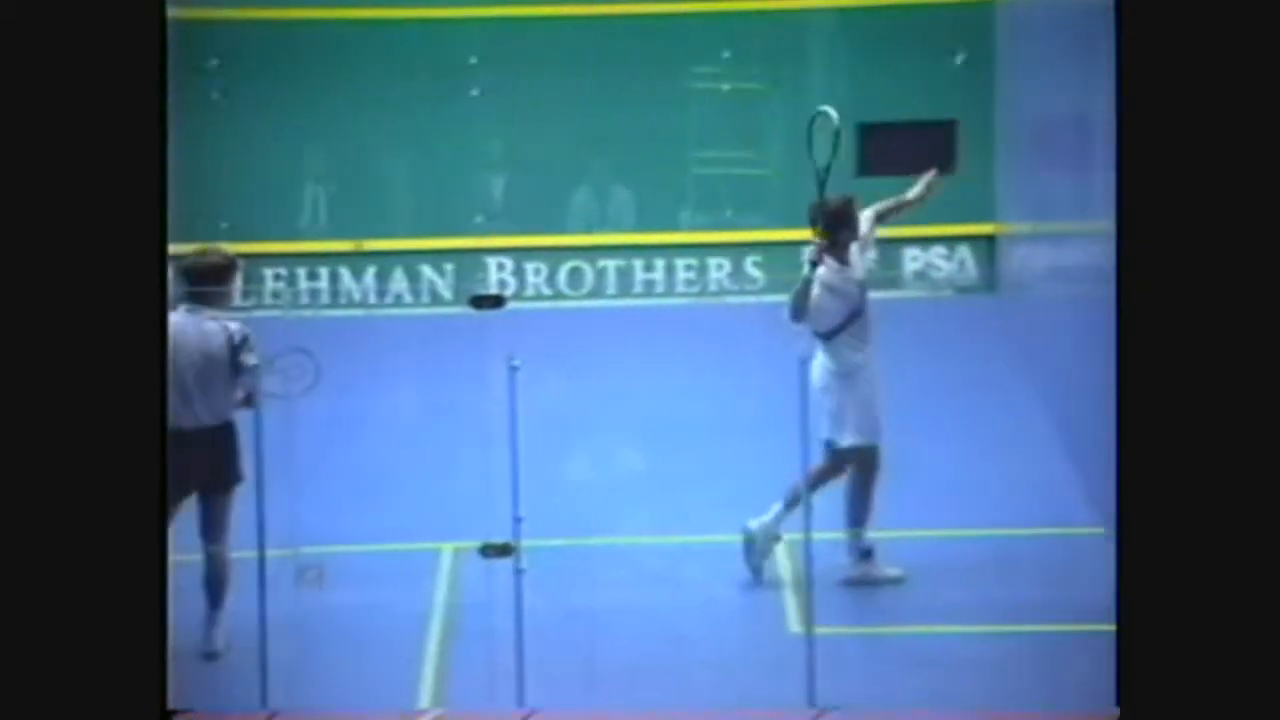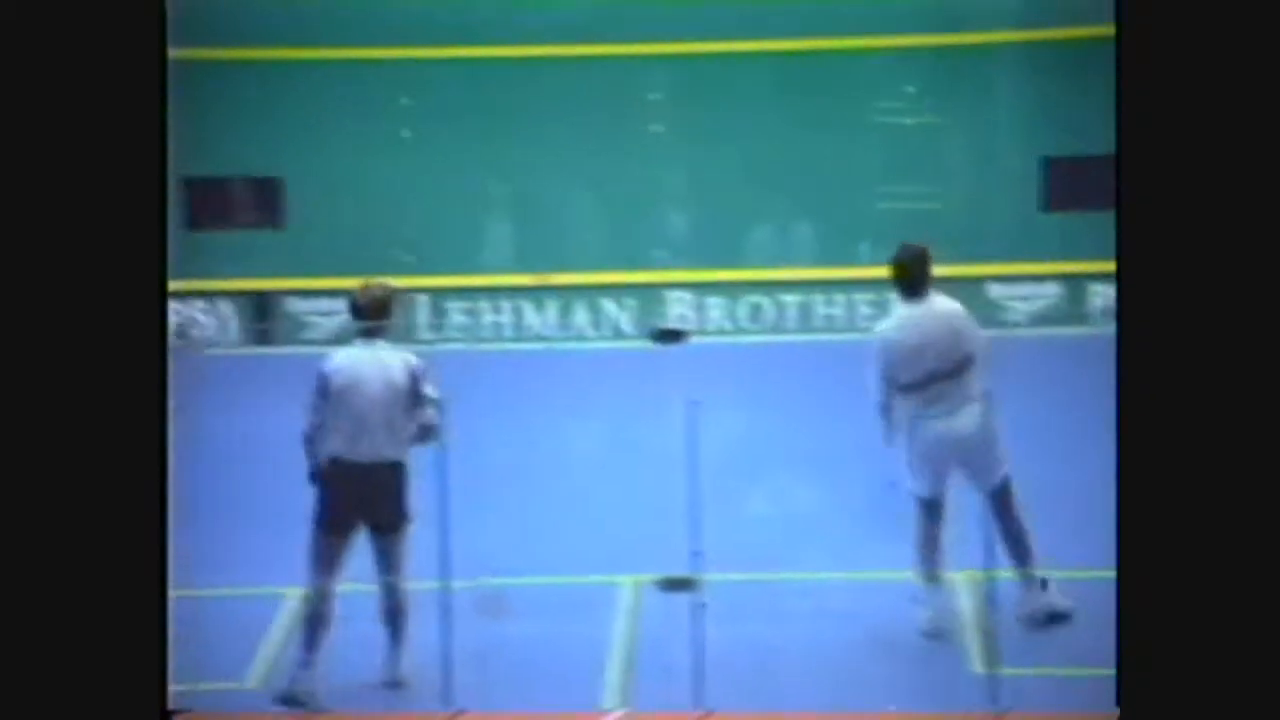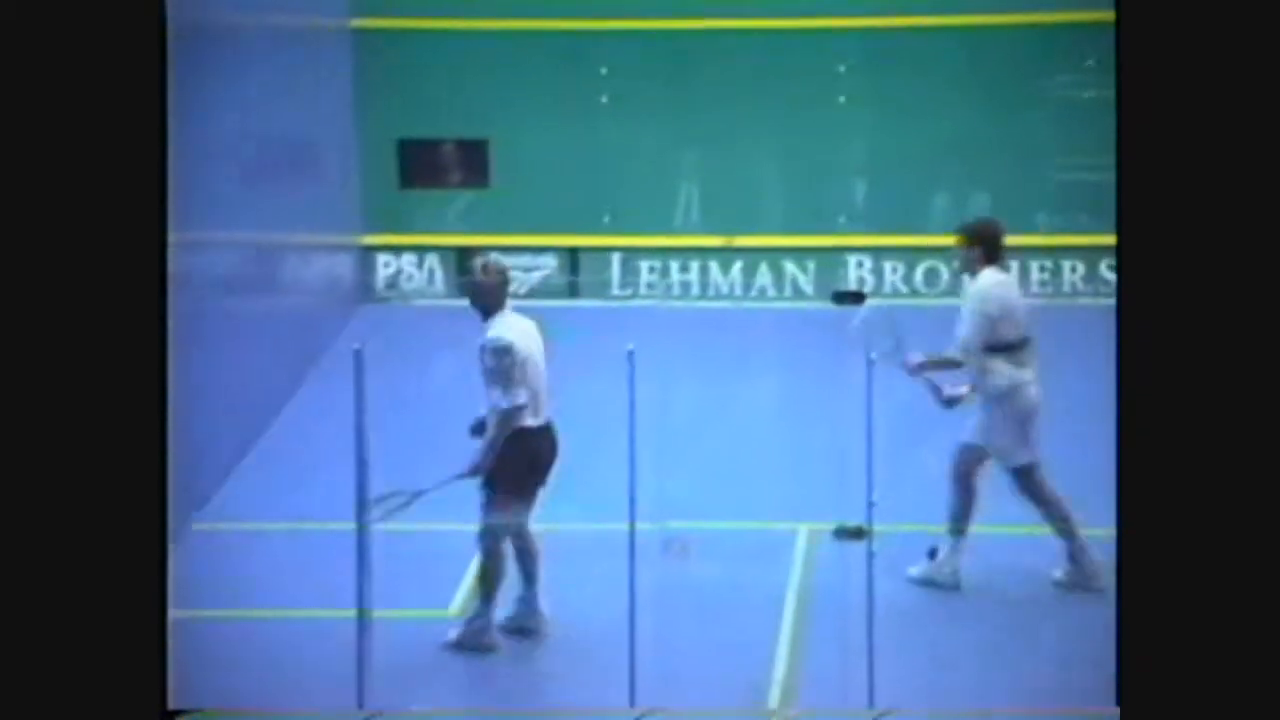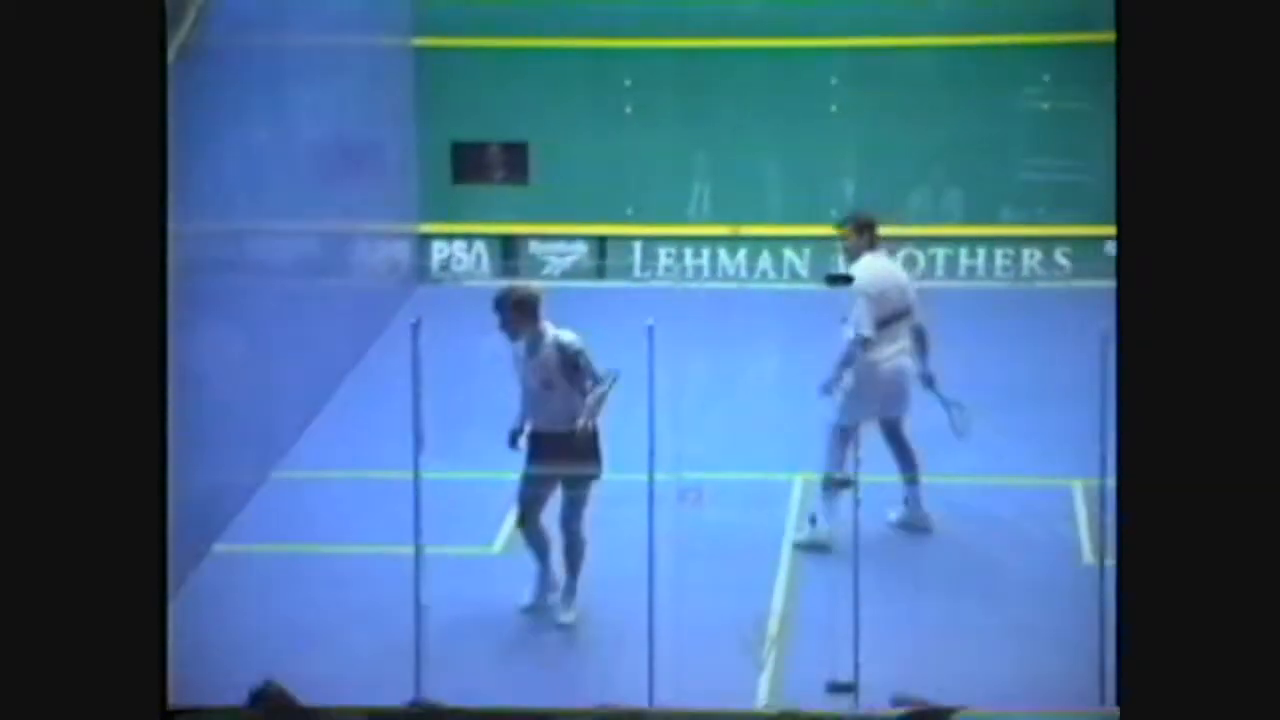
dt=0.5s
person 1, frame 1
left shoulder: (168, 328)
right shoulder: (234, 334)
right elbow: (248, 394)
left hip: (173, 443)
right hip: (215, 443)
right knee: (216, 544)
right ankle: (213, 631)
person 1, frame 2
left shoulder: (332, 365)
right shoulder: (410, 366)
left elbow: (314, 431)
right elbow: (429, 428)
left wrist: (316, 465)
left hip: (341, 477)
right hip: (388, 478)
left knee: (321, 580)
right knee: (391, 577)
left ankle: (304, 676)
right ankle: (395, 663)
person 1, frame 3
left shoulder: (498, 340)
right shoulder: (523, 325)
left elbow: (512, 403)
left wrist: (487, 451)
right wrist: (489, 418)
left hip: (522, 443)
right hip: (537, 437)
left knee: (491, 536)
right knee: (515, 526)
left ankle: (481, 628)
right ankle: (530, 610)
person 1, frame 4
left shoulder: (566, 345)
right shoulder: (520, 350)
left elbow: (598, 387)
left wrist: (587, 416)
right wrist: (519, 423)
left hip: (576, 440)
right hip: (542, 440)
left knee: (570, 522)
right knee: (525, 516)
left ankle: (570, 594)
right ankle: (545, 579)
person 2, frame 1
left shoulder: (850, 250)
right shoulder: (822, 282)
left elbow: (872, 215)
right elbow: (797, 315)
left wrist: (908, 198)
right wrist: (811, 270)
left hip: (847, 373)
right hip: (845, 376)
left knee: (834, 463)
right knee: (865, 465)
left ankle: (767, 525)
right ankle: (861, 560)
person 2, frame 2
left shoulder: (888, 334)
right shoulder: (953, 312)
left elbow: (885, 400)
right elbow: (976, 360)
left wrist: (893, 428)
left hip: (924, 433)
right hip: (970, 422)
left knee: (929, 519)
right knee: (1004, 507)
left ankle: (934, 608)
right ankle: (1036, 596)
person 2, frame 3
left shoulder: (982, 290)
right shoulder: (1003, 285)
left elbow: (960, 356)
left wrist: (923, 364)
right wrist: (971, 388)
left hip: (1006, 399)
right hip: (1006, 394)
left knee: (1031, 484)
right knee: (961, 470)
left ankle: (1082, 564)
right ankle: (948, 563)
person 2, frame 4
left shoulder: (861, 274)
right shoulder: (895, 270)
left elbow: (860, 337)
right elbow: (917, 326)
left wrist: (836, 375)
right wrist: (924, 366)
left hip: (871, 370)
right hip: (899, 365)
left knee: (839, 441)
right knee: (894, 433)
left ankle: (823, 526)
right ankle: (915, 510)
